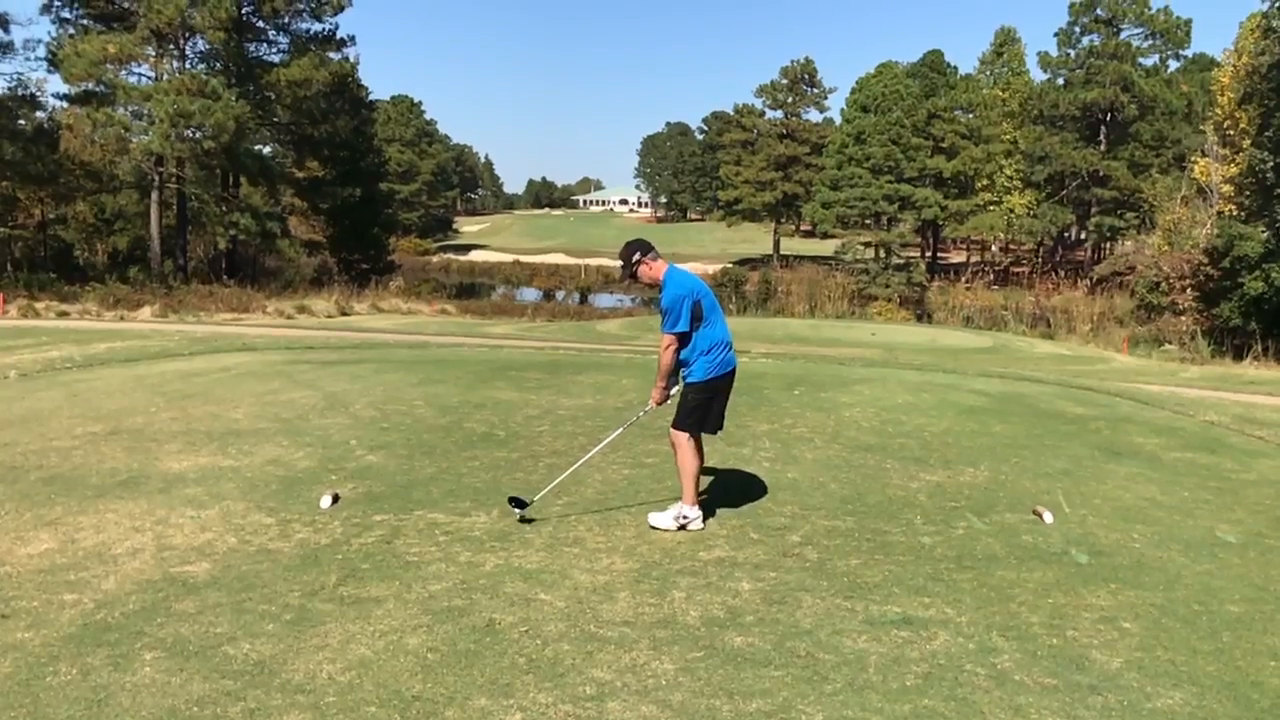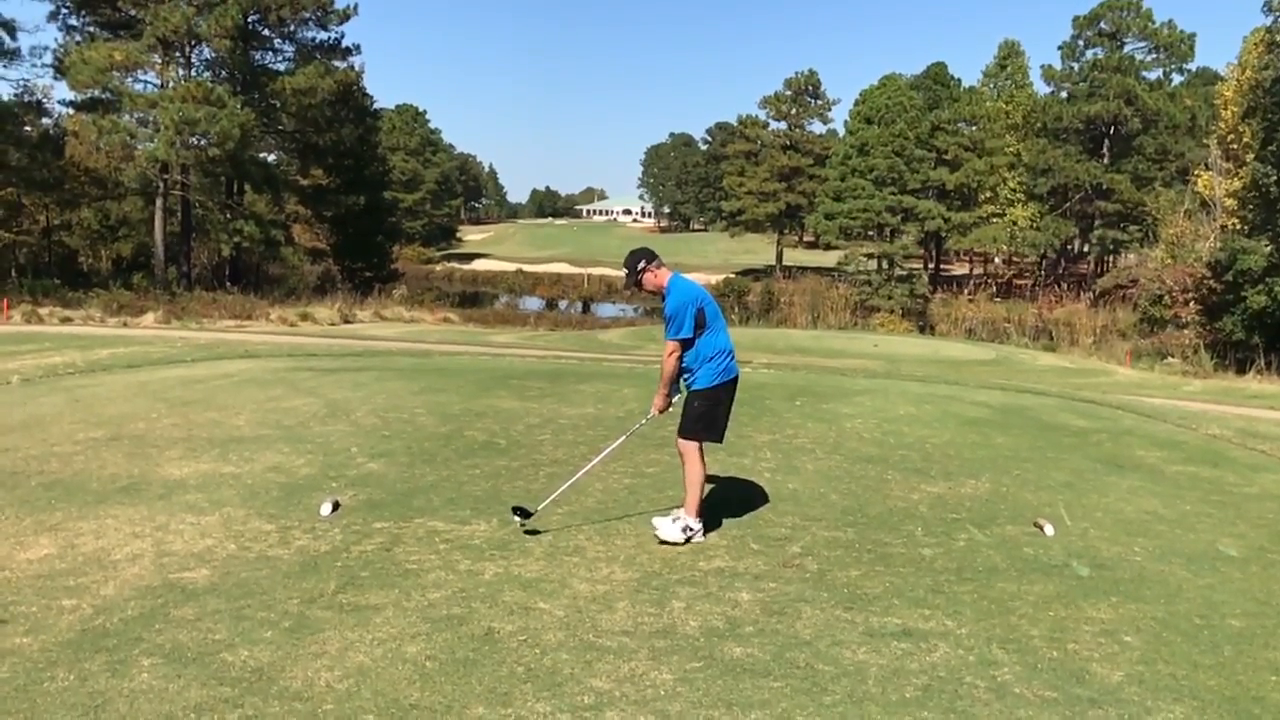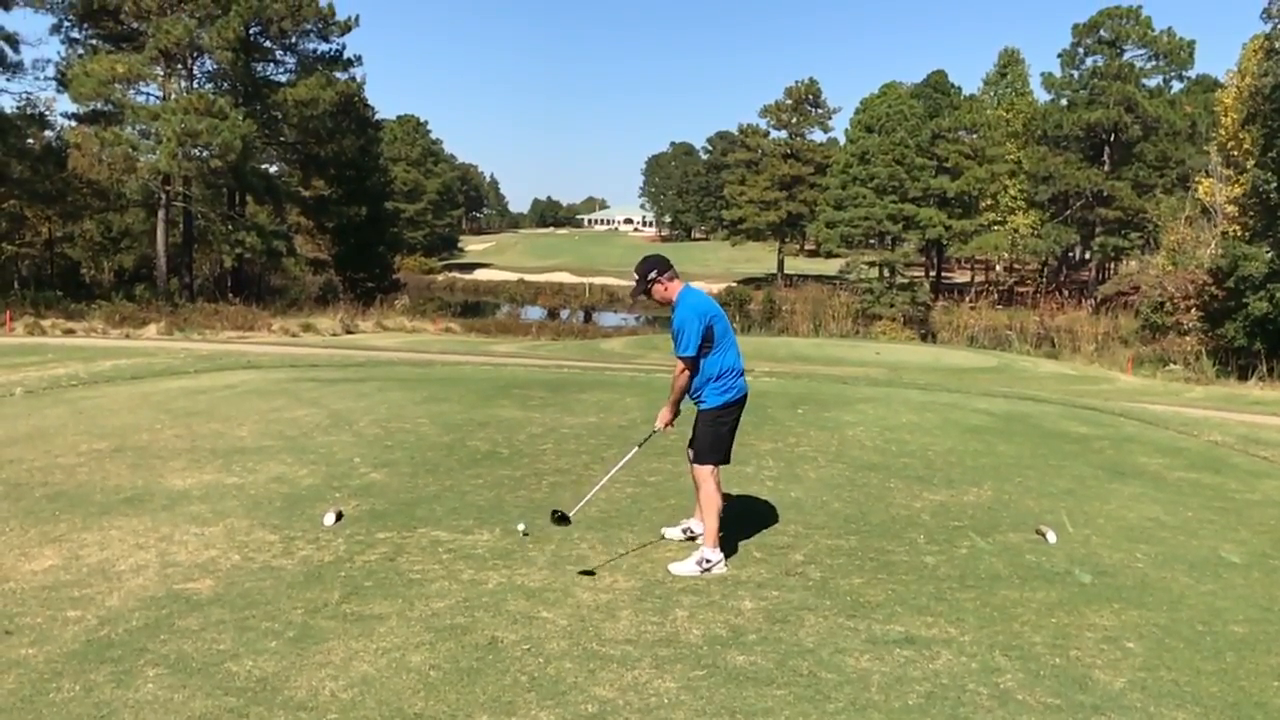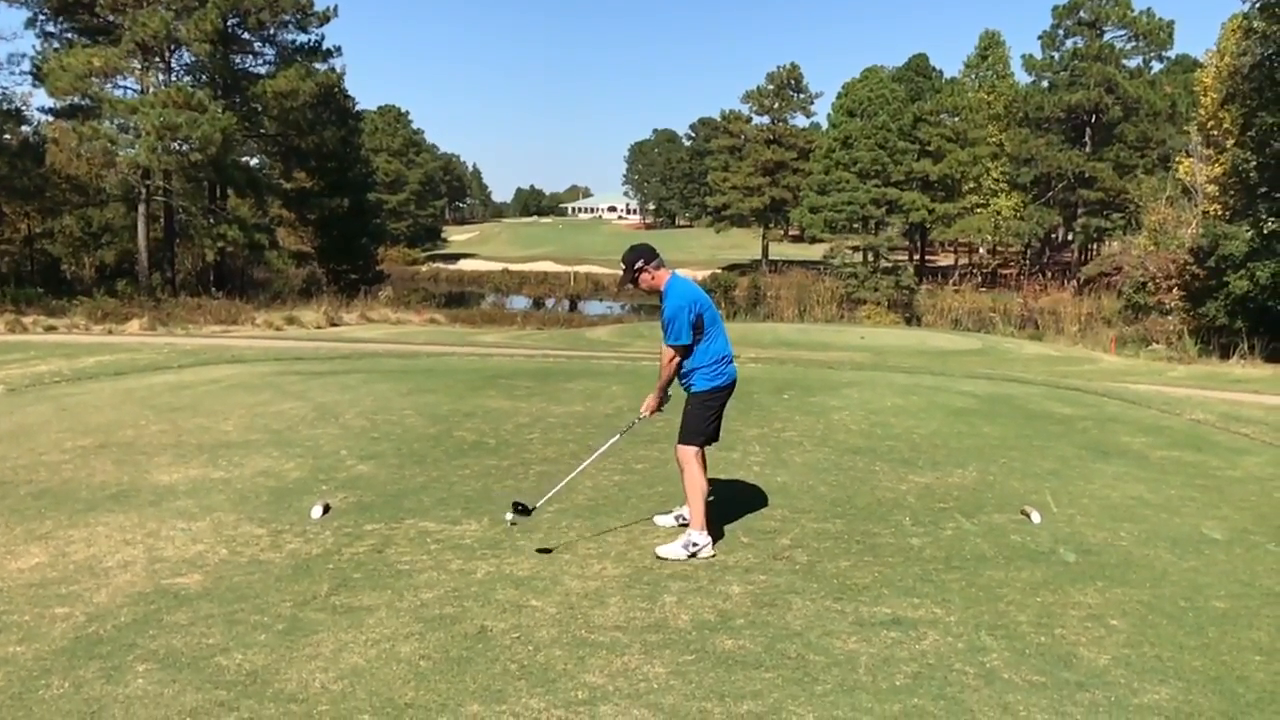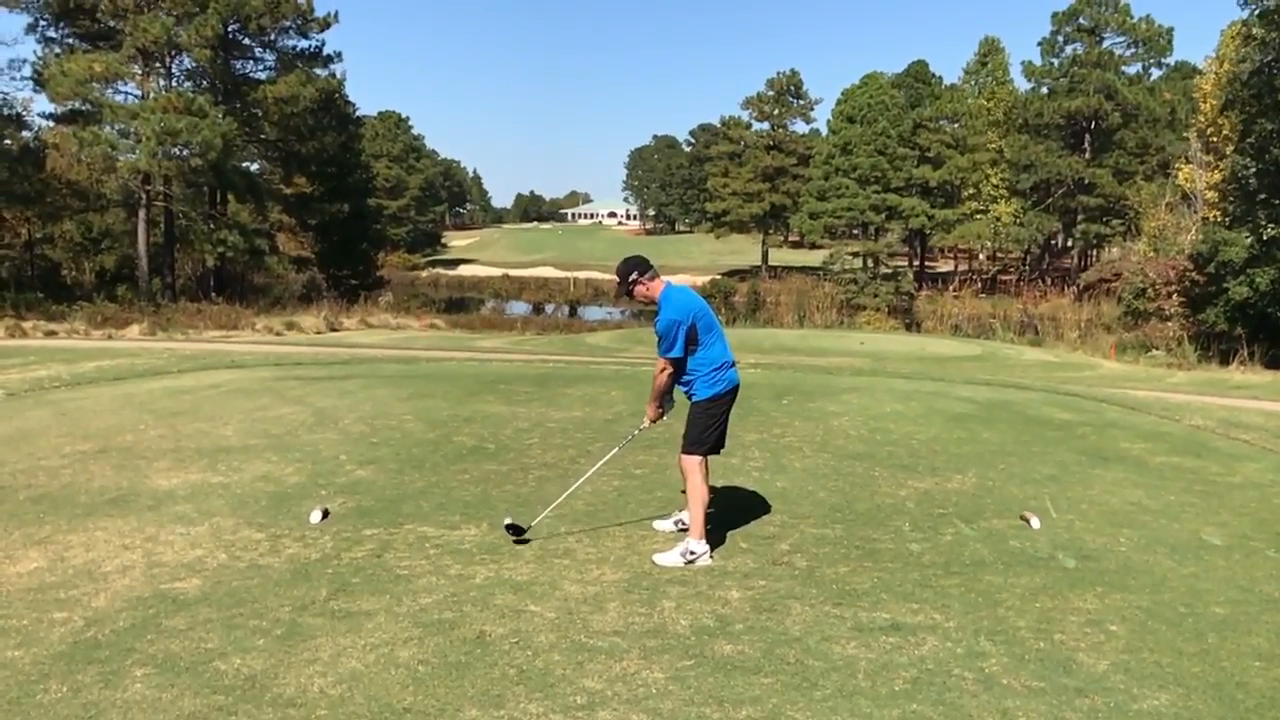
dt=1s
person 1, frame 1
left shoulder: (675, 290)
right shoulder: (678, 279)
left elbow: (670, 345)
left wrist: (660, 386)
right wrist: (668, 381)
left hip: (708, 369)
right hip: (709, 367)
left knee: (681, 435)
right knee: (690, 436)
left ankle: (690, 511)
right ankle: (688, 504)
person 1, frame 2
left shoulder: (679, 297)
right shoulder: (679, 290)
left elbow: (673, 353)
right elbow: (682, 350)
left wrist: (662, 393)
right wrist: (671, 388)
left hip: (712, 377)
right hip: (707, 376)
left knee: (690, 445)
right knee: (686, 443)
left ankle: (692, 522)
right ankle: (688, 512)
person 1, frame 3
left shoulder: (687, 311)
right shoulder: (691, 300)
left elbow: (684, 369)
left wrist: (670, 407)
right wrist: (675, 404)
left hip: (720, 396)
right hip: (718, 393)
left knee: (705, 469)
right knee: (696, 456)
left ankle: (711, 554)
right ankle: (699, 523)
person 1, frame 4
left shoulder: (677, 301)
right shoulder: (677, 288)
left elbow: (673, 356)
right elbow: (672, 348)
left wrist: (657, 394)
right wrist: (660, 391)
left hip: (710, 380)
right hip: (708, 378)
left knee: (688, 451)
right knee: (691, 446)
left ankle: (698, 537)
right ankle: (692, 510)
person 1, frame 5
left shoulder: (670, 312)
right shoulder: (677, 293)
left elbow: (665, 367)
left wrist: (653, 404)
right wrist: (664, 397)
left hip: (712, 387)
right hip: (715, 382)
left knee: (691, 460)
right knee: (695, 454)
left ankle: (696, 545)
right ankle: (691, 514)
